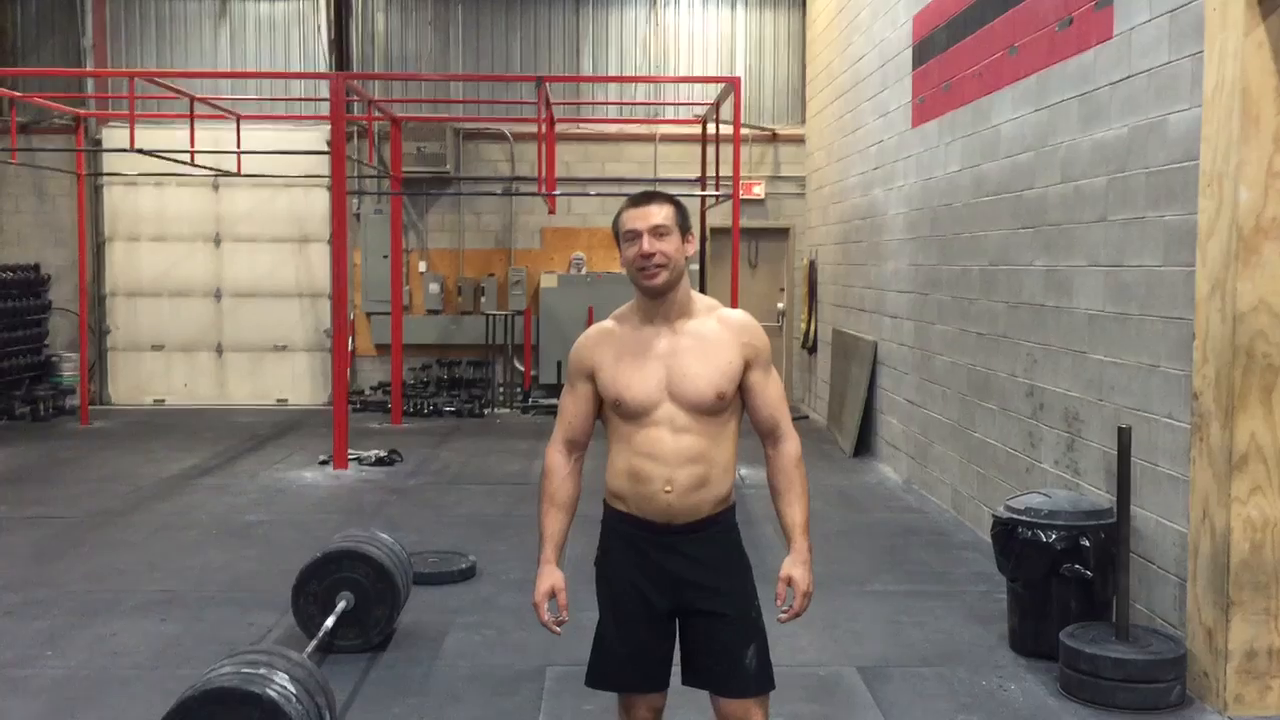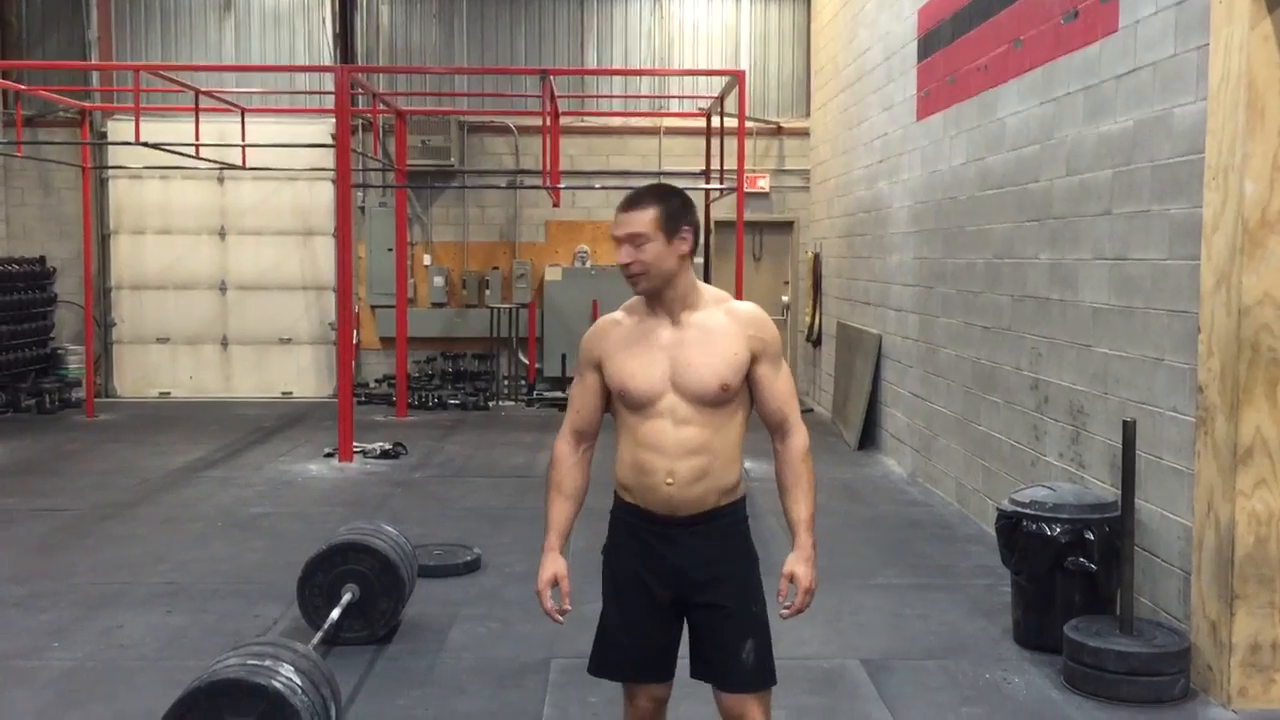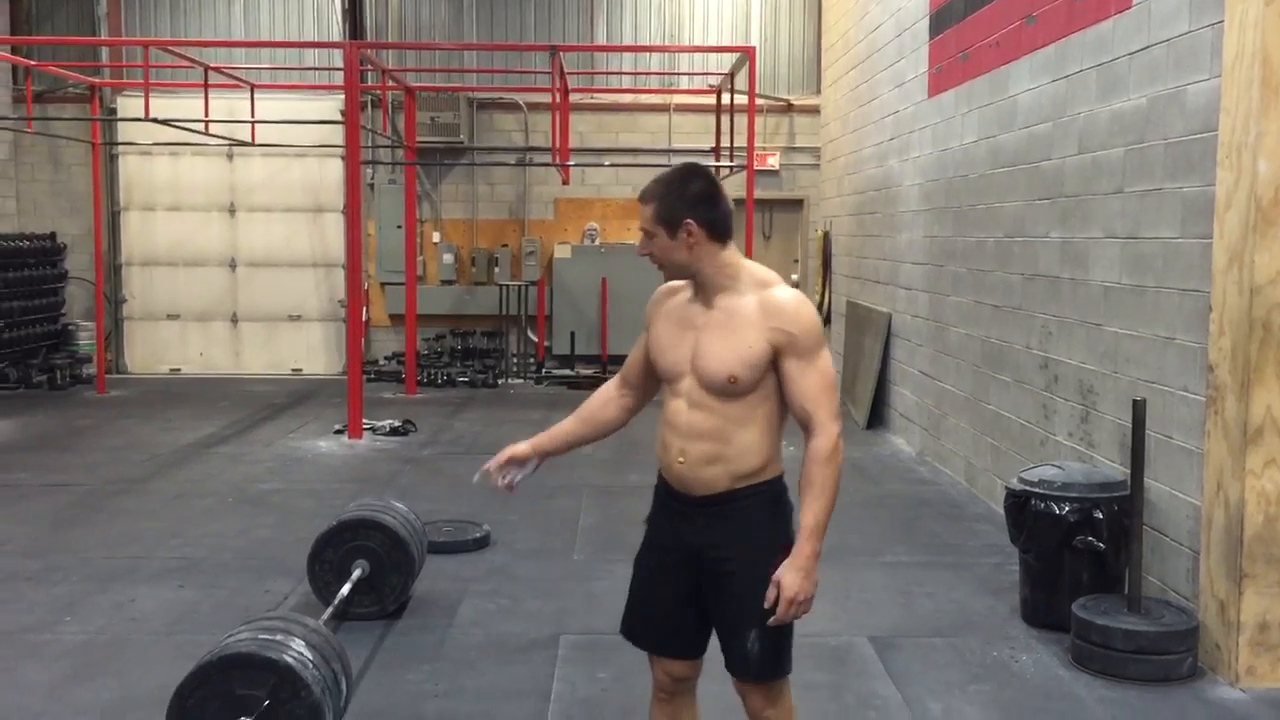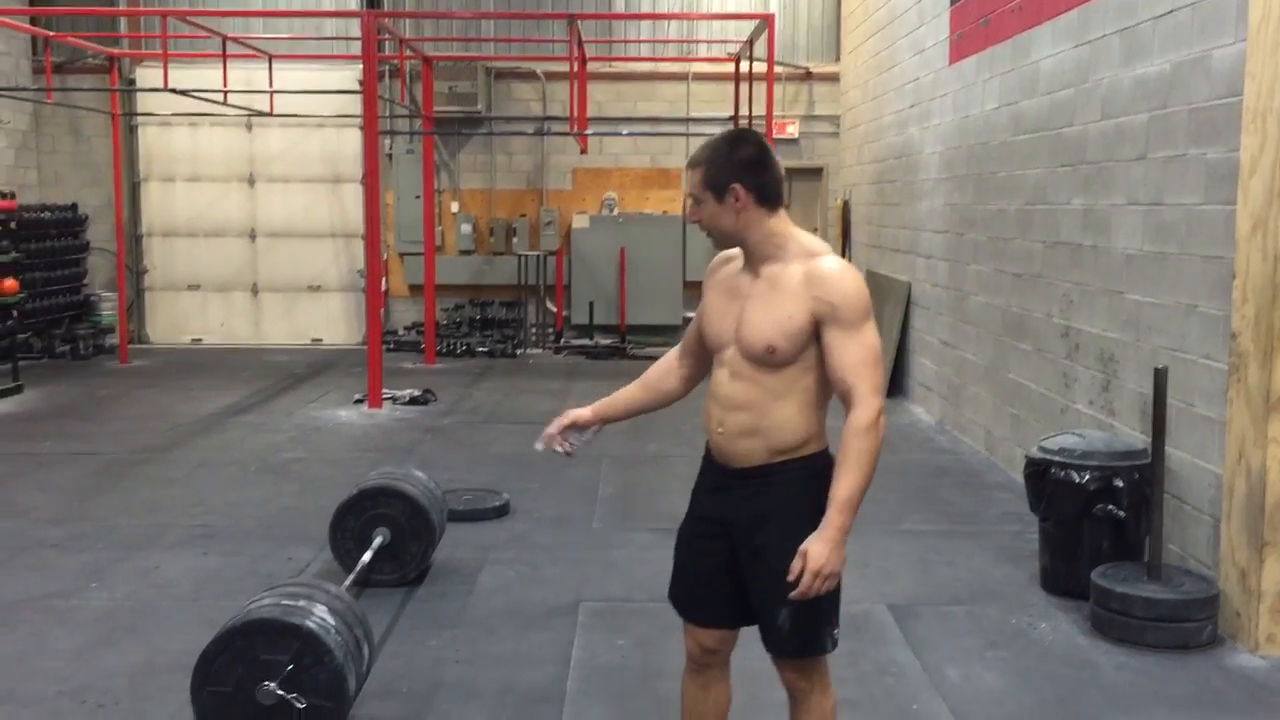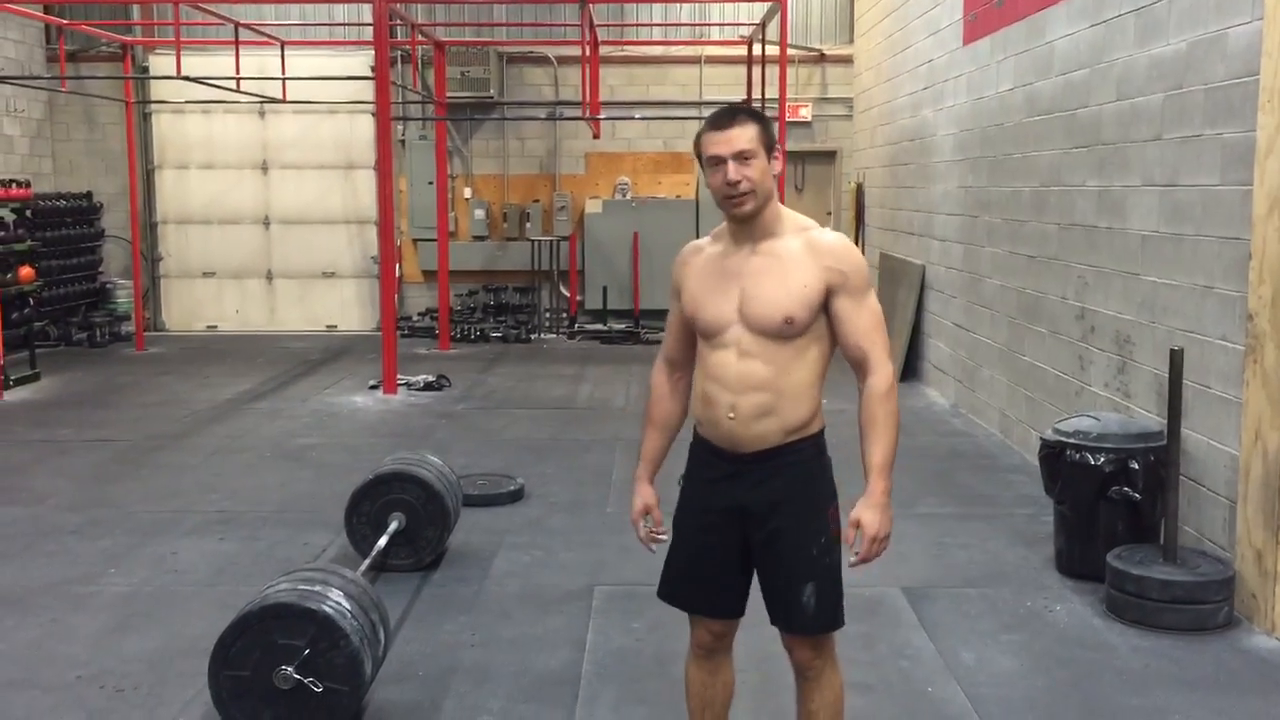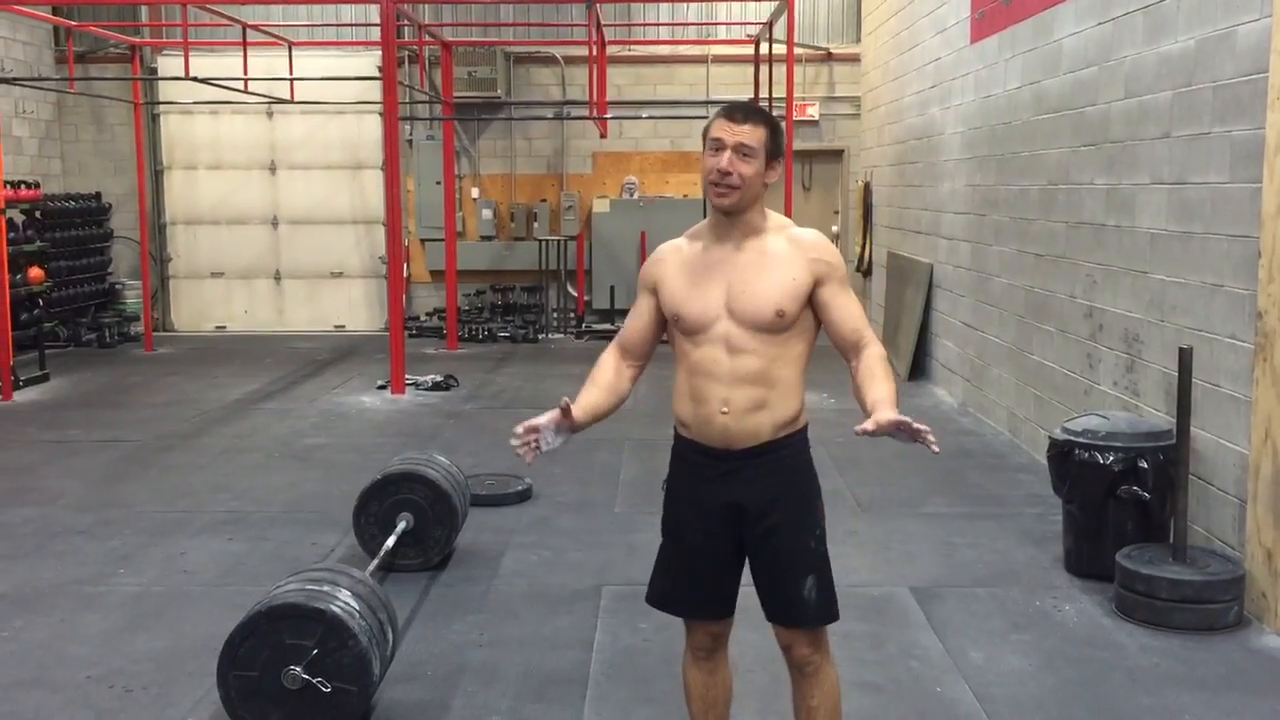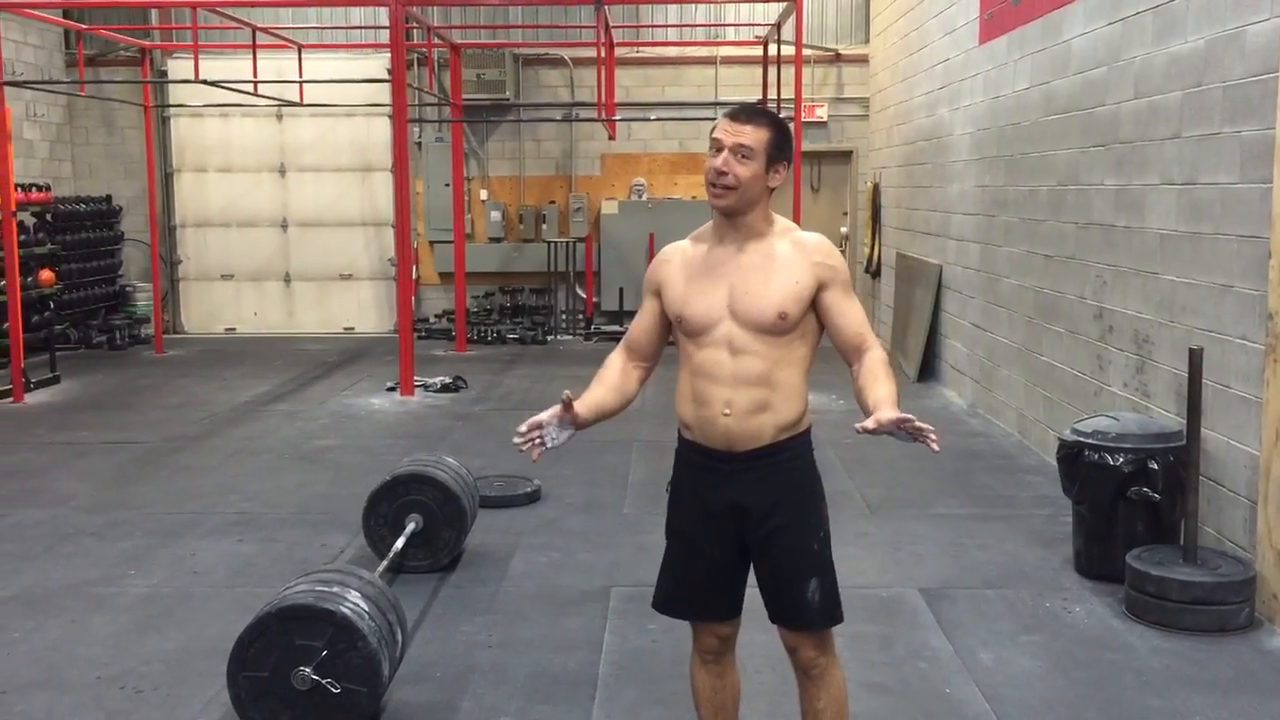
dt=0.4s
person 1, frame 1
left shoulder: (740, 332)
right shoulder: (597, 344)
left elbow: (780, 441)
right elbow: (565, 451)
left wrist: (799, 547)
right wrist: (549, 558)
left hip: (713, 542)
right hip: (629, 545)
person 1, frame 2
left shoulder: (748, 325)
right shoulder: (606, 335)
left elbow: (789, 435)
right elbow: (575, 441)
left wrist: (803, 544)
right wrist: (554, 546)
left hip: (720, 536)
right hip: (636, 536)
person 1, frame 3
left shoulder: (783, 311)
right shoulder: (665, 303)
left elbow: (824, 434)
right elbow: (626, 391)
left wrist: (805, 553)
right wrist: (539, 446)
left hip: (750, 518)
right hip: (672, 513)
person 1, frame 4
left shoulder: (830, 281)
right shoulder: (721, 270)
left elbow: (866, 410)
right elbow: (687, 363)
left wrist: (834, 528)
right wrist: (596, 413)
left hip: (790, 492)
right hip: (716, 482)
left knee: (801, 668)
right knee: (703, 648)
person 1, frame 5
left shoulder: (828, 255)
right shoulder: (692, 262)
left elbow: (876, 372)
right elbow: (672, 370)
left wrist: (877, 491)
right wrist: (645, 474)
left hip: (792, 471)
right hip: (709, 470)
left knee: (809, 647)
right knee: (707, 636)
person 1, frame 6
left shoulder: (810, 252)
right shoulder: (666, 261)
left elbow: (861, 346)
right elbow: (625, 355)
left wrist: (883, 409)
right wrist: (575, 415)
left hip: (780, 468)
right hip: (694, 469)
left knee: (804, 643)
right knee: (703, 635)
person 1, frame 7
left shoulder: (814, 257)
right shoulder: (671, 262)
left elbow: (863, 351)
right elbow: (634, 358)
left wrist: (884, 409)
right wrist: (579, 412)
left hip: (783, 470)
right hip: (698, 472)
left knee: (810, 645)
right knee: (711, 638)
